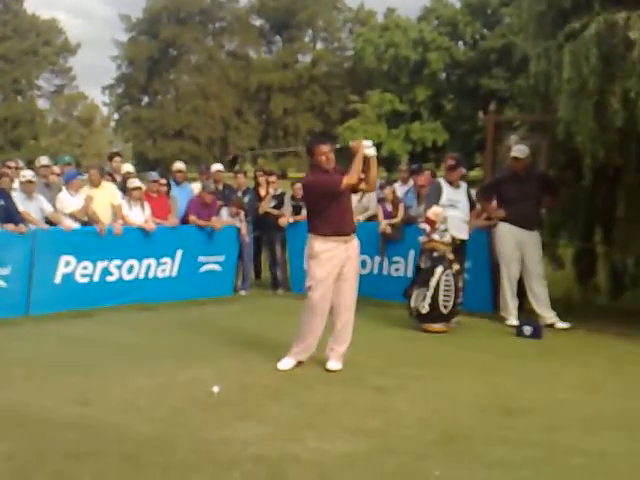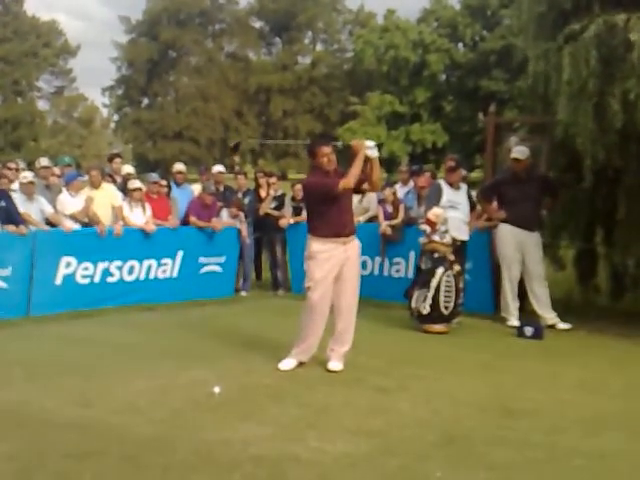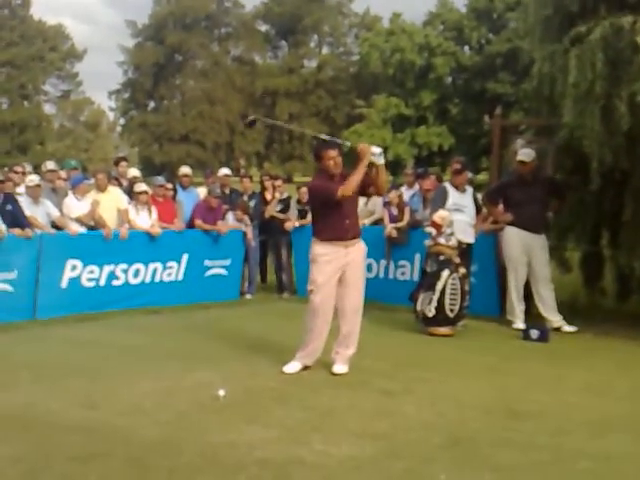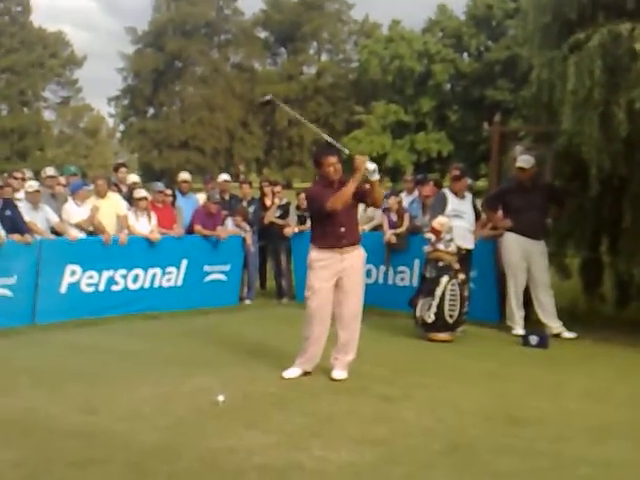
dt=0.1s
person 1, frame 1
left shoulder: (337, 173)
right shoulder: (312, 181)
left elbow: (369, 186)
right elbow: (350, 180)
left wrist: (370, 157)
right wrist: (359, 153)
left hip: (349, 244)
right hip: (324, 247)
left knee: (345, 302)
right knee: (317, 301)
person 1, frame 2
left shoulder: (340, 174)
right shoulder: (312, 182)
left elbow: (373, 185)
right elbow: (346, 185)
left wrist: (373, 157)
right wrist: (359, 154)
left hip: (349, 246)
right hip: (323, 248)
left knee: (346, 303)
right knee: (316, 302)
left ankle: (337, 354)
person 1, frame 3
left shoulder: (346, 177)
right shoulder: (316, 185)
left elbow: (380, 189)
right elbow: (346, 191)
left wrist: (378, 163)
right wrist: (364, 159)
left hip: (354, 249)
right hip: (326, 251)
left knee: (351, 306)
right knee: (319, 305)
left ankle: (342, 357)
person 1, frame 4
left shoulder: (351, 184)
right shoulder: (314, 191)
left elbow: (378, 202)
right elbow: (336, 205)
left wrist: (372, 177)
right wrist: (357, 175)
left hip: (352, 256)
right hip: (323, 258)
left knee: (349, 312)
right knee: (317, 311)
left ankle: (342, 363)
person 2, frame 1
left shoulder: (539, 178)
right shoulder: (502, 179)
left elbow: (553, 192)
right elbow: (481, 194)
left wrist: (541, 207)
right wrist: (492, 211)
left hip: (531, 231)
right hip: (508, 229)
left knee: (536, 274)
right knee: (509, 273)
left ankle: (548, 316)
right ankle: (510, 314)
person 2, frame 2
left shoulder: (540, 180)
right shoulder: (503, 181)
left elbow: (553, 194)
right elbow: (482, 195)
left wrist: (542, 208)
right wrist: (493, 212)
left hip: (532, 232)
right hip: (509, 230)
left knee: (537, 275)
right knee: (510, 274)
left ankle: (549, 317)
right ankle: (511, 315)
person 2, frame 3
left shoulder: (546, 182)
right shoulder: (509, 183)
left elbow: (559, 196)
right elbow: (488, 198)
left wrist: (548, 211)
right wrist: (499, 215)
left hip: (538, 235)
right hip: (515, 233)
left knee: (543, 277)
right knee: (516, 276)
left ankle: (555, 320)
right ankle: (517, 318)
person 2, frame 4
left shoulder: (545, 188)
right shoulder: (508, 189)
left elbow: (559, 202)
right elbow: (487, 204)
left wrist: (547, 217)
right wrist: (498, 221)
left hip: (538, 241)
right hip: (514, 239)
left knee: (543, 284)
right knee: (515, 283)
left ankle: (555, 326)
right ankle: (517, 324)
